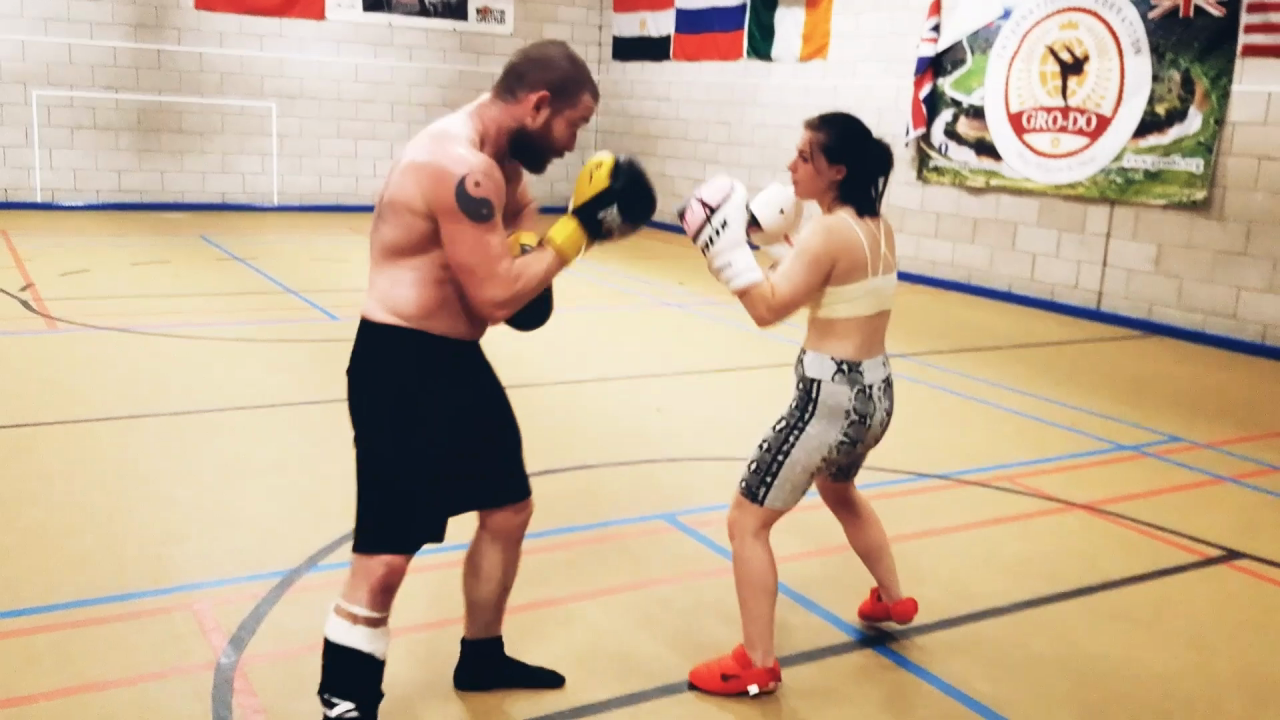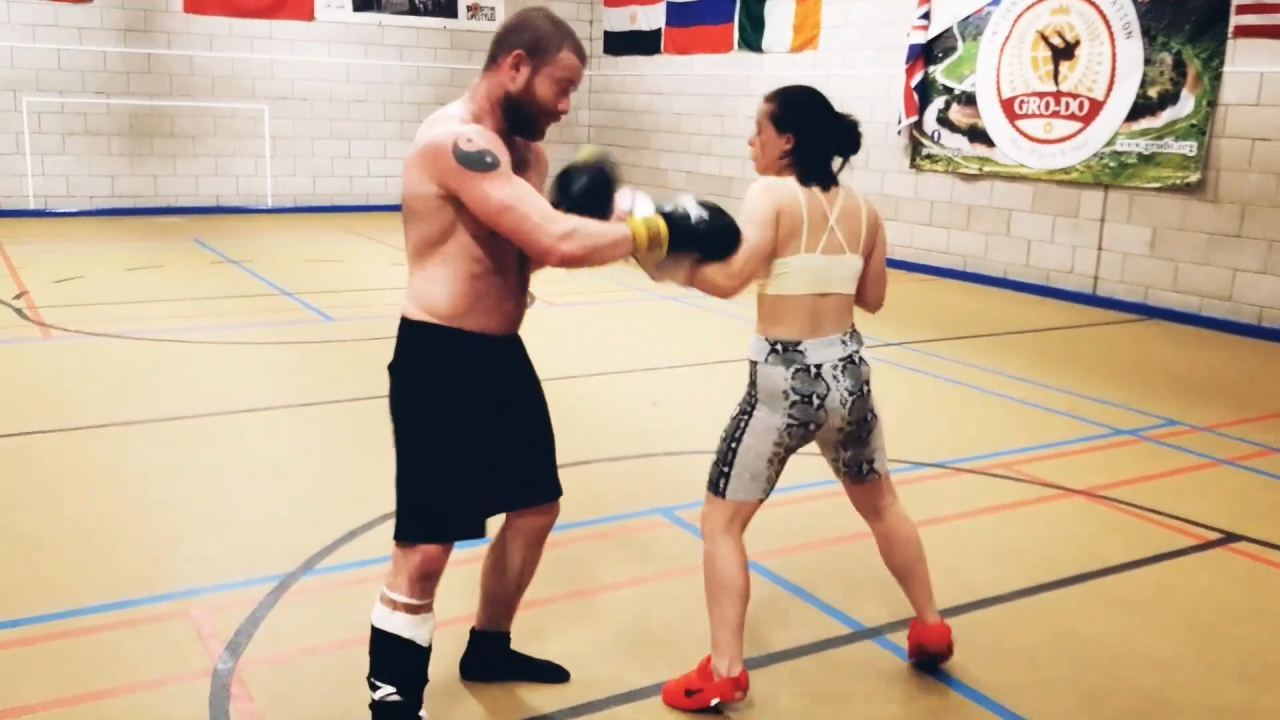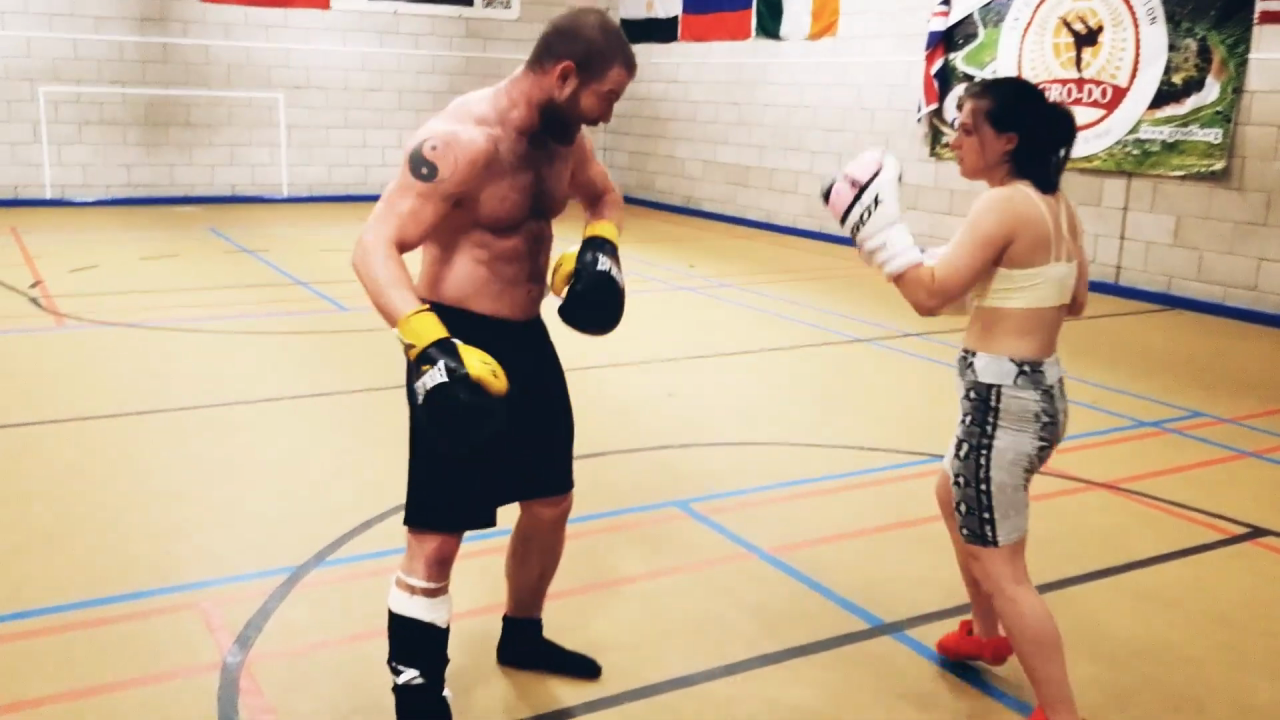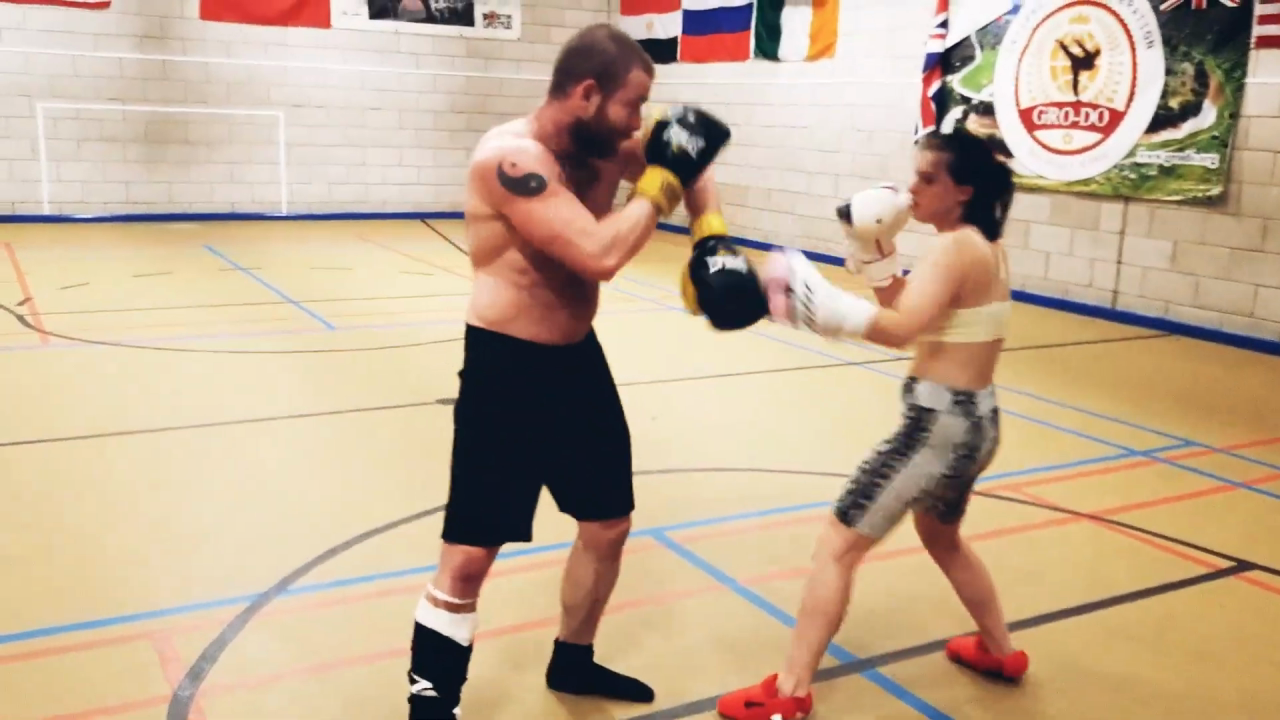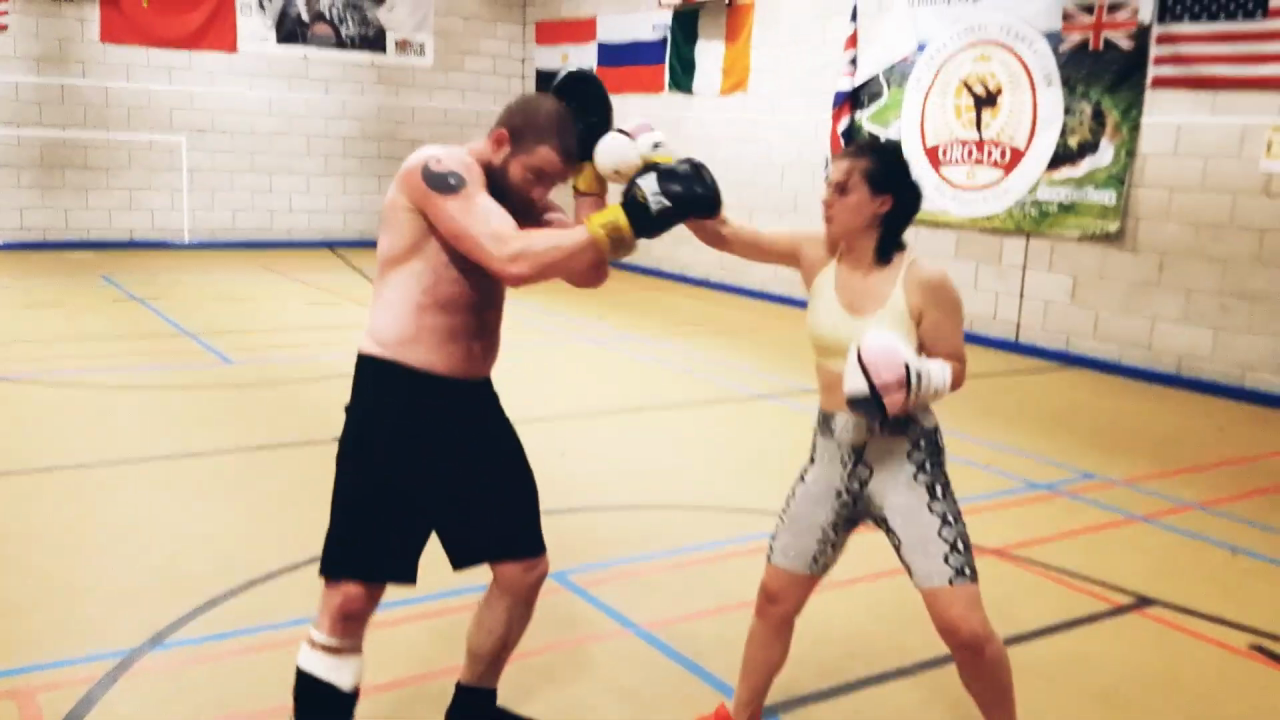
dt=1s
person 1, frame 1
left shoulder: (493, 149)
right shoulder: (463, 166)
left elbow: (523, 218)
right elbow: (496, 297)
left wrist: (533, 243)
right wrist: (577, 229)
left hip: (456, 360)
right hip: (399, 365)
left knee: (509, 511)
right knee: (385, 559)
left ankle: (482, 655)
person 1, frame 2
left shoulder: (519, 141)
right shoulder: (456, 141)
left elbow: (539, 238)
right elbow: (557, 243)
right wrist: (660, 230)
left hip: (501, 355)
right hip: (439, 364)
left knee: (535, 510)
right knee: (425, 551)
left ankle: (488, 648)
person 1, frame 3
left shoulder: (564, 135)
right shoulder: (461, 139)
left elbow: (603, 195)
right elbow: (373, 250)
left wrist: (599, 246)
right wrist: (430, 344)
left hip: (529, 338)
right hip: (457, 348)
left knee: (550, 505)
right knee: (436, 540)
left ankle: (522, 635)
person 1, frame 4
left shoulder: (610, 141)
right shoulder: (508, 159)
left elbow: (695, 165)
right elbow: (599, 256)
left wrist: (712, 237)
right wrist: (662, 177)
left hip: (578, 360)
right hip: (504, 370)
left knee: (609, 525)
right knee: (469, 555)
left ankle: (572, 660)
person 1, frame 5
left shoulder: (522, 208)
right shoulder: (438, 169)
left elbow: (588, 273)
right elbow: (512, 261)
left wrist: (590, 173)
right wrist: (626, 216)
left hip: (472, 402)
right hip: (396, 400)
left knee: (524, 569)
right knee: (351, 596)
person 2, frame 1
left shoulder: (827, 233)
right shoulder: (875, 225)
left elbow: (767, 308)
left wrist: (722, 241)
right wrist: (781, 243)
left hip: (830, 397)
right hip: (872, 391)
left knee: (746, 523)
right knee: (840, 493)
left ankle: (757, 664)
right ankle: (892, 598)
person 2, frame 2
left shoulder: (773, 195)
right shoulder: (861, 209)
left elbow: (727, 280)
left wrist: (667, 259)
left hip: (782, 382)
right hip: (848, 374)
left knee: (720, 522)
right knee: (879, 504)
left ankle: (724, 672)
right ankle: (930, 628)
person 2, frame 3
left shoulder: (1003, 207)
right shoulder: (1056, 206)
left elbow: (927, 295)
right elbow: (1075, 301)
left wrist: (873, 219)
left hip: (1001, 400)
right hip: (1038, 392)
left knee: (999, 572)
right knee: (952, 497)
right ankle: (986, 633)
person 2, frame 4
left shoulder: (955, 251)
right shoulder: (981, 246)
left elbow: (900, 329)
right elbow: (900, 302)
left wrist: (811, 300)
right wrist: (872, 247)
left hip: (936, 423)
right hip: (974, 421)
left knee: (835, 549)
right knee: (939, 534)
right ankle: (999, 649)
person 2, frame 5
left shoulder: (924, 280)
right shoulder: (815, 255)
left elbow: (956, 369)
right elbow: (724, 234)
left wrist: (912, 379)
left hip: (905, 456)
right hip: (833, 450)
left knee: (964, 626)
right knee: (775, 598)
